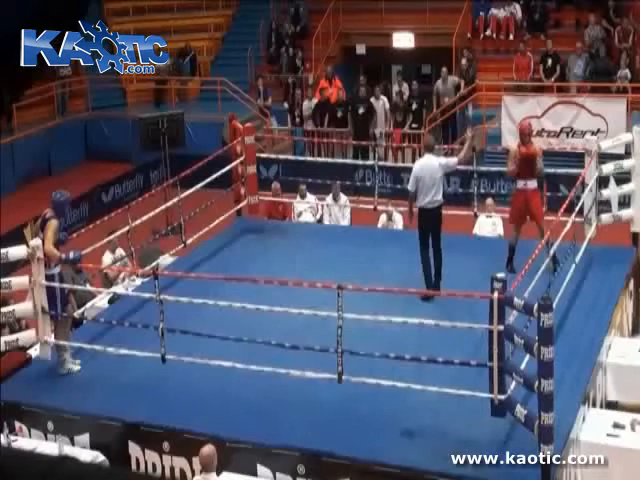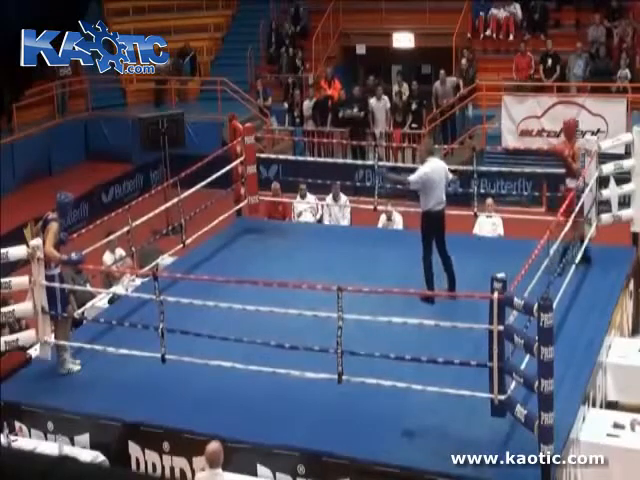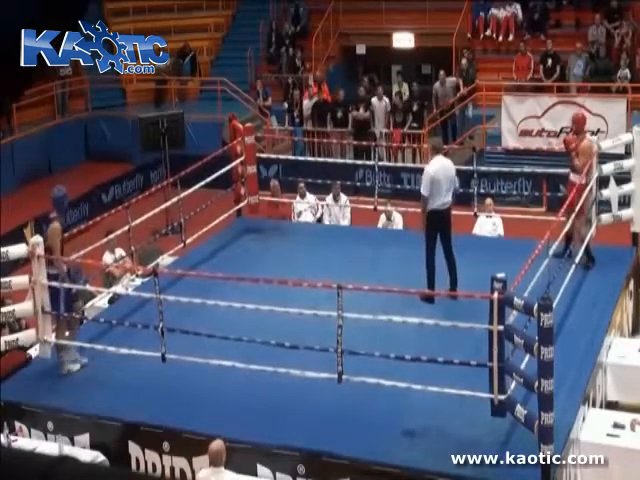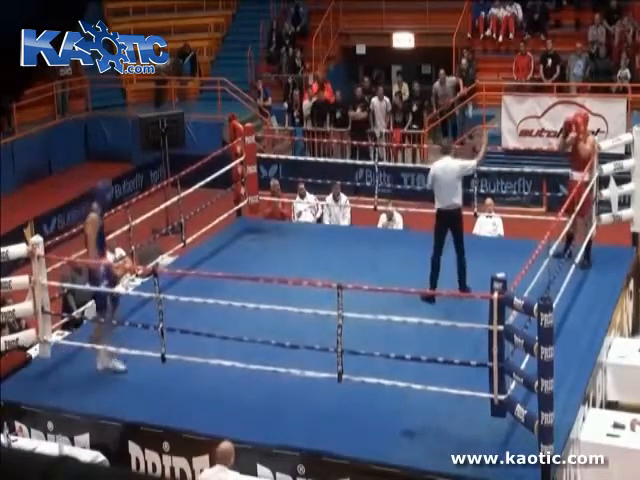
dt=1s
person 1, frame 1
left shoulder: (47, 214)
right shoulder: (53, 222)
left elbow: (36, 228)
right elbow: (48, 248)
right wrist: (66, 257)
left hip: (53, 271)
right hip: (51, 273)
left knee: (68, 311)
right knee: (60, 318)
left ankle: (66, 355)
right ankle: (63, 363)
person 1, frame 2
left shoulder: (49, 217)
right shoulder: (54, 224)
left elbow: (37, 230)
right elbow: (48, 250)
right wrist: (67, 259)
left hip: (53, 272)
right hip: (52, 274)
left knee: (67, 313)
right knee: (60, 319)
left ankle: (66, 355)
right ankle: (63, 363)
person 1, frame 3
left shoulder: (57, 221)
right shoulder: (55, 225)
right elbow: (57, 257)
right wrist: (65, 278)
left hip: (61, 273)
right hip: (57, 274)
left knee: (73, 311)
right knee: (62, 319)
left ankle: (72, 355)
right ankle: (64, 362)
person 1, frame 4
left shoulder: (98, 215)
right shoulder: (94, 217)
right elbow: (93, 250)
left wrist: (110, 268)
right wrist: (102, 276)
left hip: (101, 269)
right hip: (99, 271)
left knee: (102, 315)
right knee: (109, 313)
left ankle: (102, 357)
right ankle: (109, 358)
person 2, frame 1
left shoulder: (418, 165)
right shoulder: (440, 162)
left elbow: (412, 192)
right elbow: (461, 159)
left wrist: (410, 210)
right wrist: (468, 140)
left hip: (423, 211)
right hip: (436, 209)
left knee: (424, 249)
right knee: (437, 247)
left ankle: (429, 288)
right ankle: (437, 284)
person 2, frame 2
left shoulder: (425, 170)
right shoulder: (442, 165)
left elbow: (408, 181)
right elbow: (449, 179)
left wrist: (388, 175)
left hip: (429, 214)
right hip: (441, 211)
left knee: (427, 253)
right knee: (442, 250)
left ankle: (430, 292)
right ankle: (452, 287)
person 2, frame 3
left shoulder: (429, 168)
right shoulder: (450, 164)
left elbow: (424, 196)
right elbow: (454, 186)
left wrist: (423, 215)
left hip: (433, 213)
right hip: (446, 211)
left knee: (430, 252)
right knee: (448, 250)
left ankle: (430, 292)
right ankle: (453, 288)
person 2, frame 4
left shoulder: (435, 167)
right shoulder: (458, 165)
left elbow: (430, 186)
right elbow: (478, 160)
right wrist: (484, 142)
left hip: (441, 213)
right hip: (455, 212)
left knee: (437, 253)
right knee: (460, 251)
left ankle: (432, 291)
right ankle: (462, 286)
person 3, frame 1
left shoulder: (536, 150)
right shoulder: (514, 151)
left elbow: (540, 172)
right elbow: (510, 172)
left wrist: (535, 160)
right wrist: (518, 161)
left hip: (533, 190)
right hip: (520, 190)
left knee: (542, 225)
right knee: (516, 227)
left ankle: (553, 259)
right ankle: (510, 262)
person 3, frame 2
left shoulder: (577, 147)
right shoulder: (568, 145)
left elbow: (578, 171)
left wrist: (567, 159)
right wrist: (563, 158)
left hip: (575, 188)
right hip: (570, 186)
left knee: (572, 224)
right knee: (577, 223)
left ankle: (562, 261)
right ankle: (585, 255)
person 3, frame 3
left shoulder: (586, 144)
right shoulder: (575, 139)
left elbow: (580, 167)
left wrist: (572, 152)
right wrist: (570, 149)
left hip: (580, 184)
right hip: (572, 181)
left knee: (579, 220)
right knee: (570, 217)
left ankle: (589, 257)
right ankle: (567, 249)
person 3, frame 4
left shoulder: (590, 139)
right shoulder: (573, 137)
left elbow: (584, 153)
right elbow: (561, 149)
left wrist: (580, 135)
right wrist: (565, 133)
left hip: (584, 181)
right hip: (573, 179)
left knee: (584, 219)
right knee: (571, 215)
left ankle: (587, 257)
right ankle: (567, 249)
